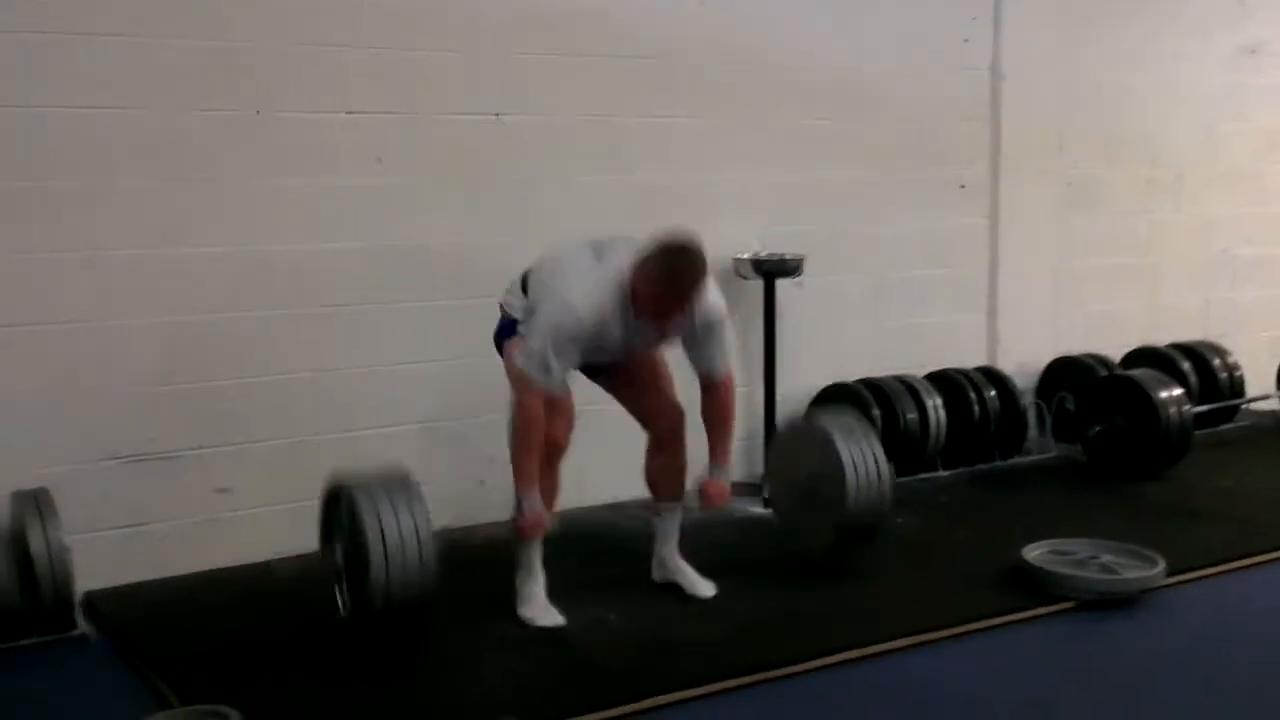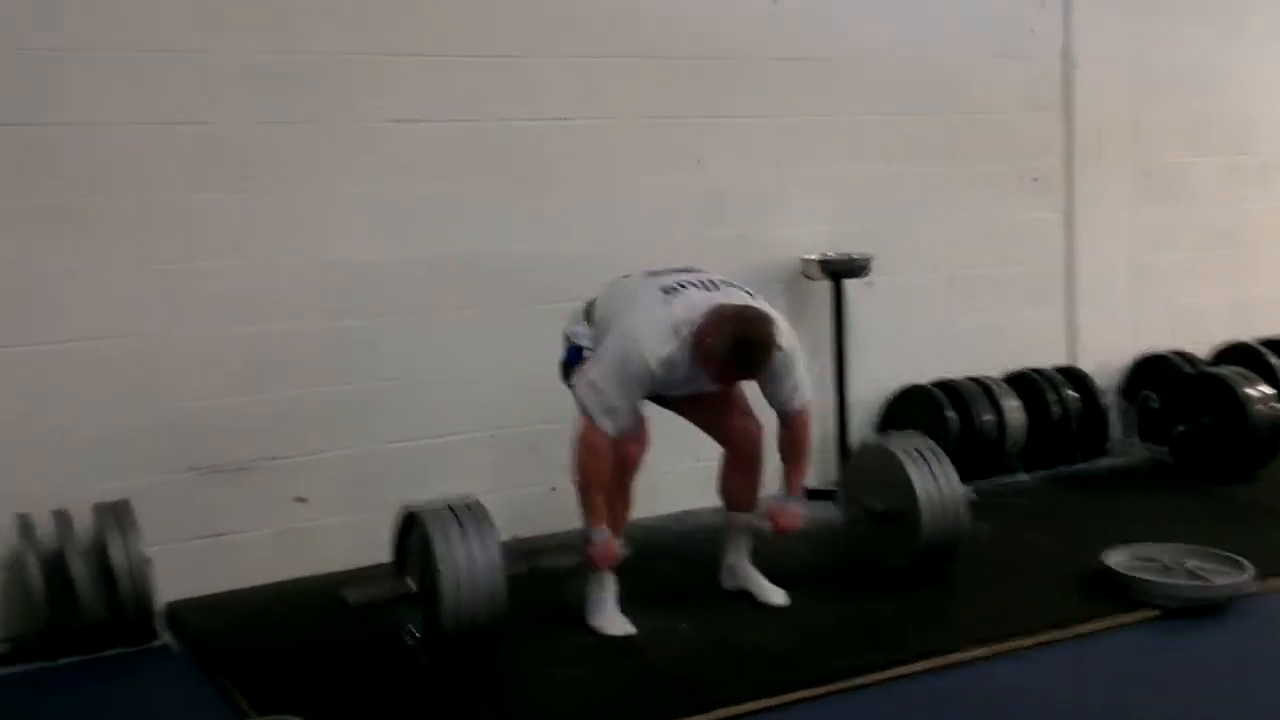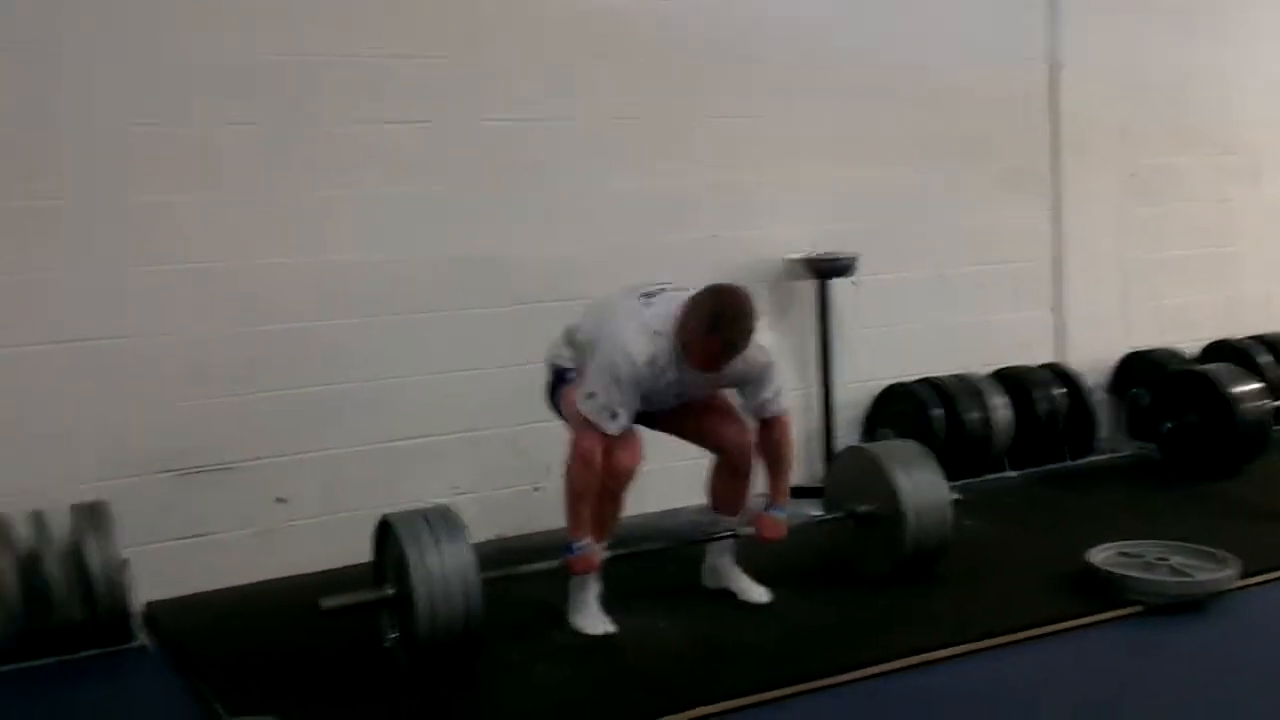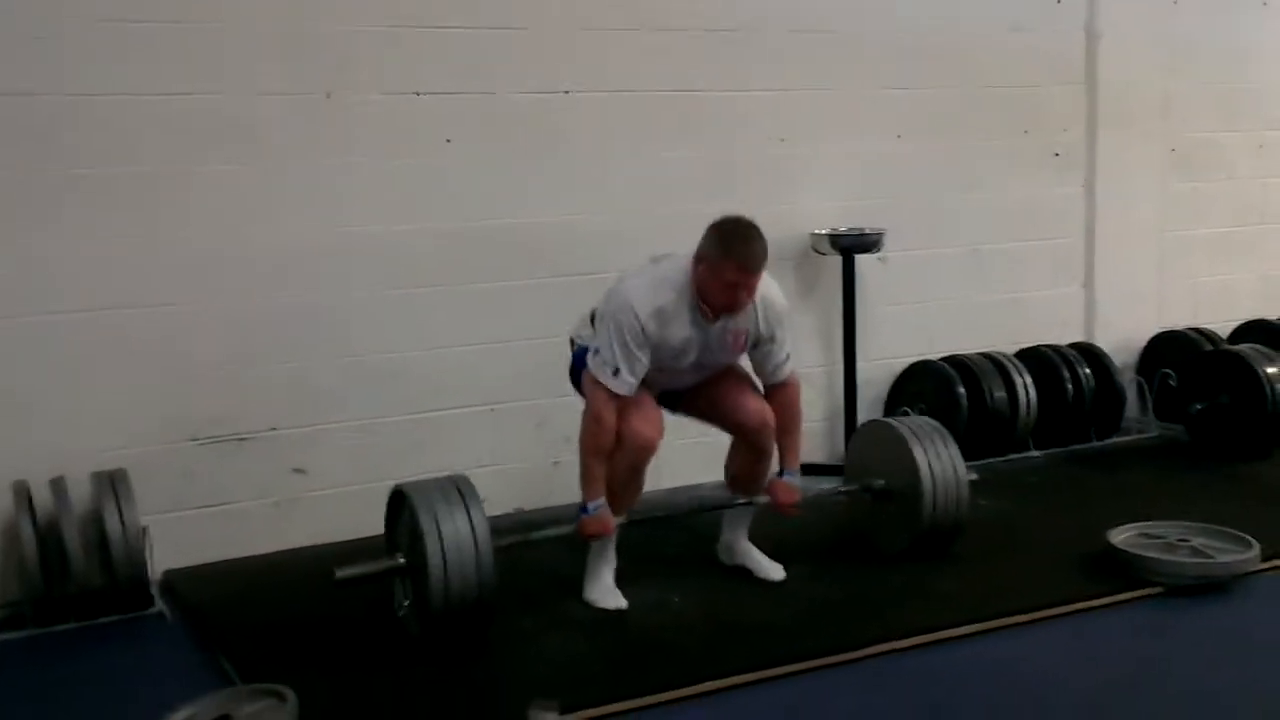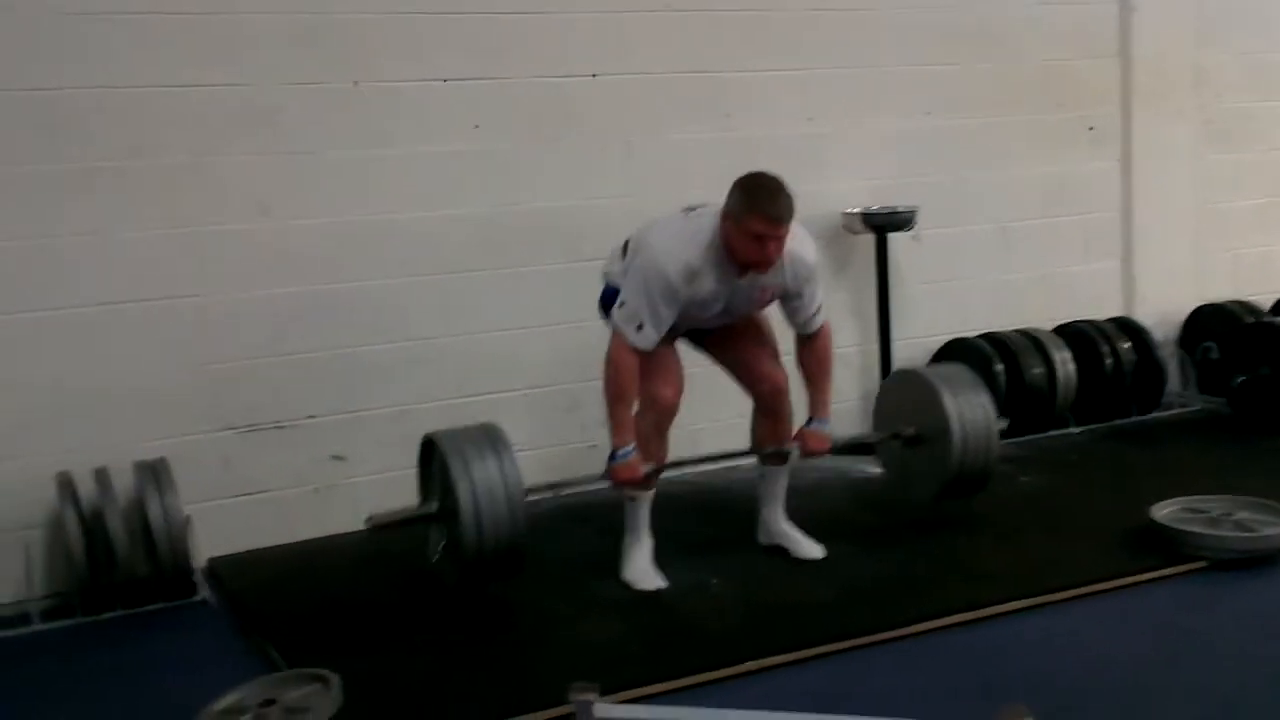
dt=0.3s
person 1, frame 1
left shoulder: (706, 305)
right shoulder: (576, 305)
left elbow: (718, 384)
right elbow: (530, 400)
left wrist: (719, 471)
right wrist: (529, 501)
right hip: (530, 318)
left knee: (669, 419)
right knee: (553, 435)
left ankle: (667, 556)
right ankle: (530, 581)
person 1, frame 2
left shoulder: (775, 341)
right shoulder: (645, 347)
left elbow: (796, 414)
right elbow: (595, 438)
left wrist: (792, 498)
right wrist: (599, 533)
left hip: (685, 346)
right hip: (598, 341)
left knee: (746, 436)
right knee: (627, 450)
left ankle: (738, 563)
right ankle: (602, 587)
person 1, frame 3
left shoulder: (751, 348)
right shoulder: (631, 345)
left elbow: (774, 421)
right elbow: (588, 445)
left wrist: (777, 507)
right wrist: (581, 542)
left hip: (667, 388)
right hip: (581, 368)
left knee: (740, 442)
right knee: (620, 460)
left ankle: (720, 562)
right ankle: (583, 588)
person 1, frame 4
left shoulder: (768, 302)
right shoulder: (641, 302)
left elbow: (782, 385)
right elbow: (602, 403)
left wrist: (789, 473)
right wrist: (593, 503)
right hip: (607, 355)
left knee: (758, 423)
right knee: (641, 436)
left ankle: (735, 539)
right ankle: (601, 561)
person 1, frame 5
left shoulder: (798, 257)
right shoulder: (670, 258)
left elbow: (814, 334)
right elbow: (624, 351)
left wrist: (819, 421)
right wrist: (623, 449)
right hip: (636, 294)
left knee: (774, 387)
right knee: (662, 398)
left ankle: (773, 519)
right ankle: (637, 541)
